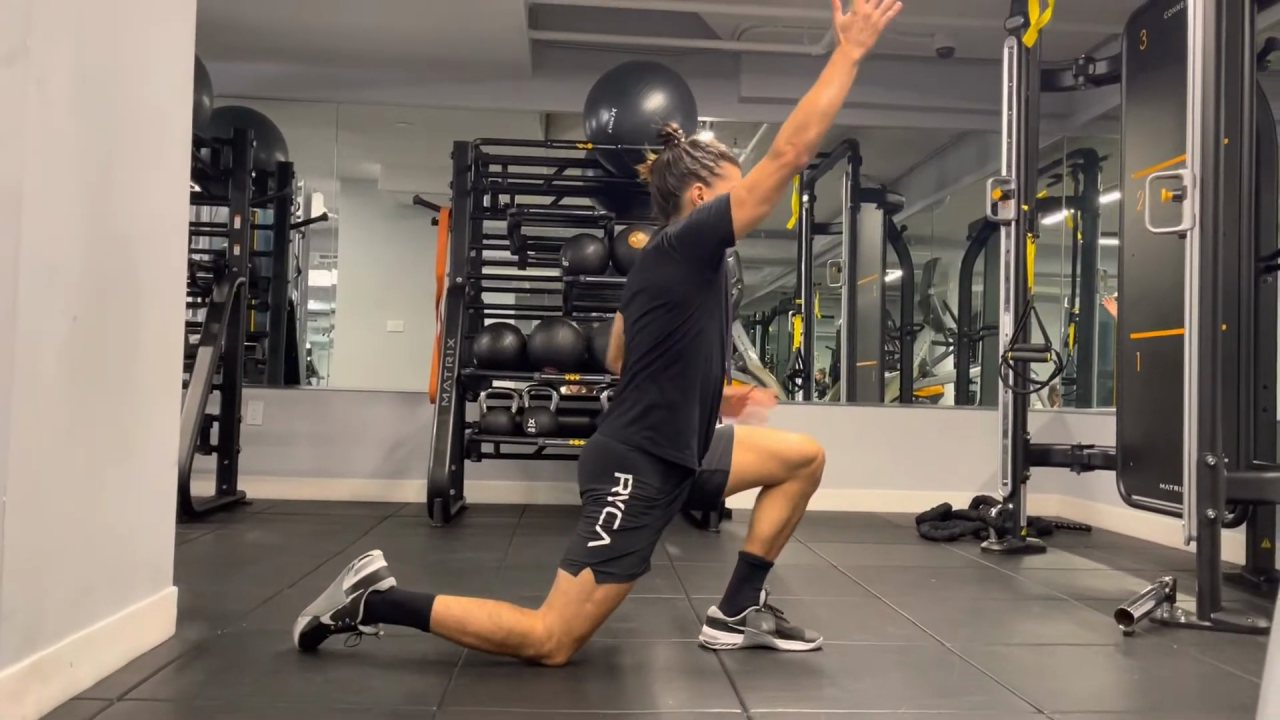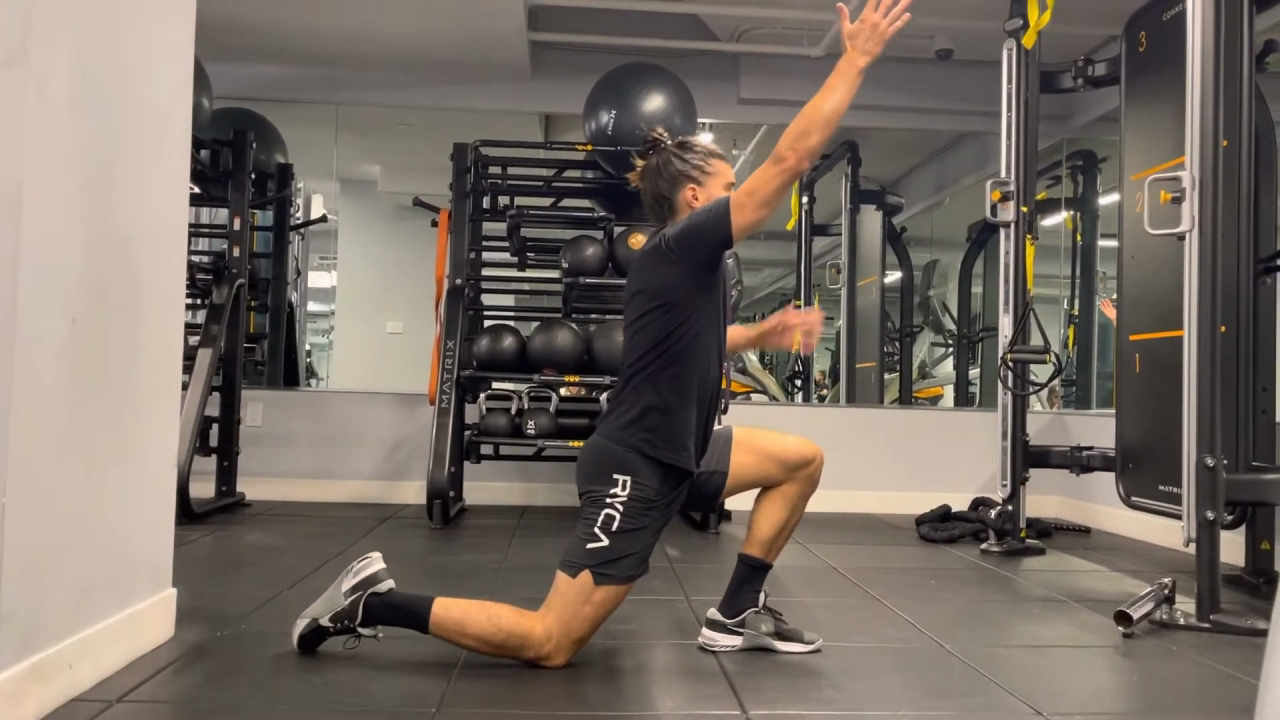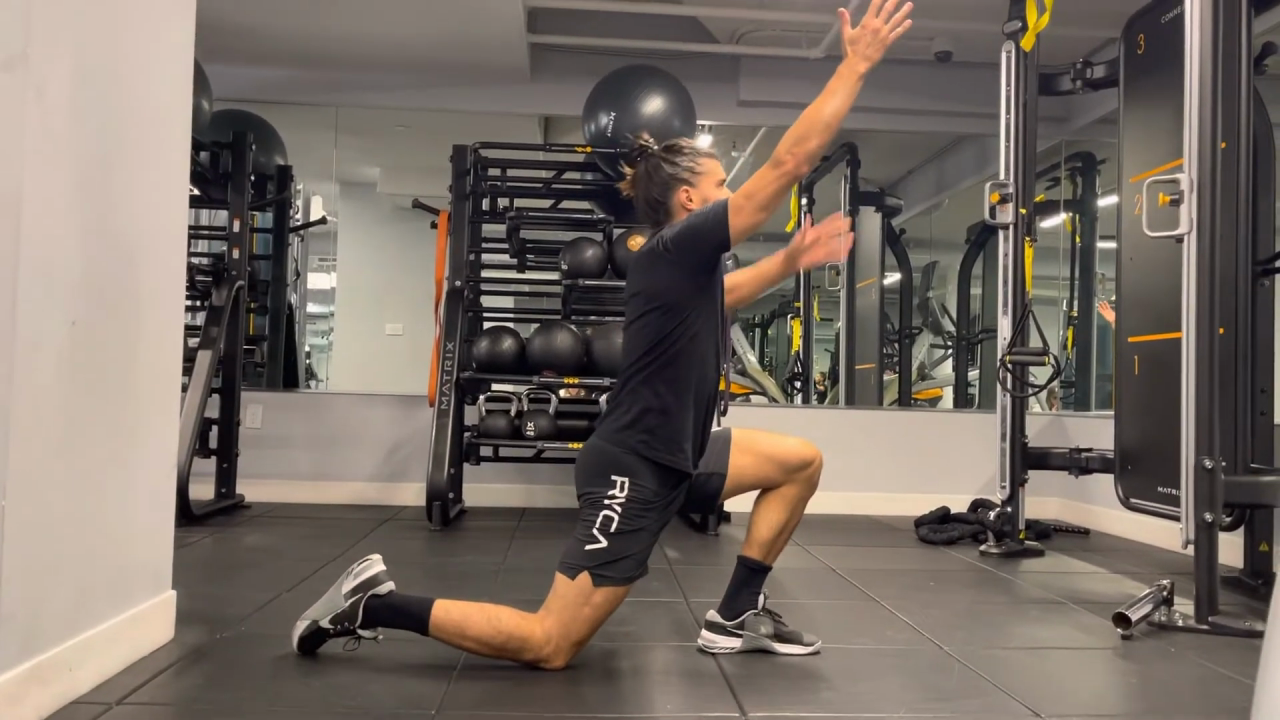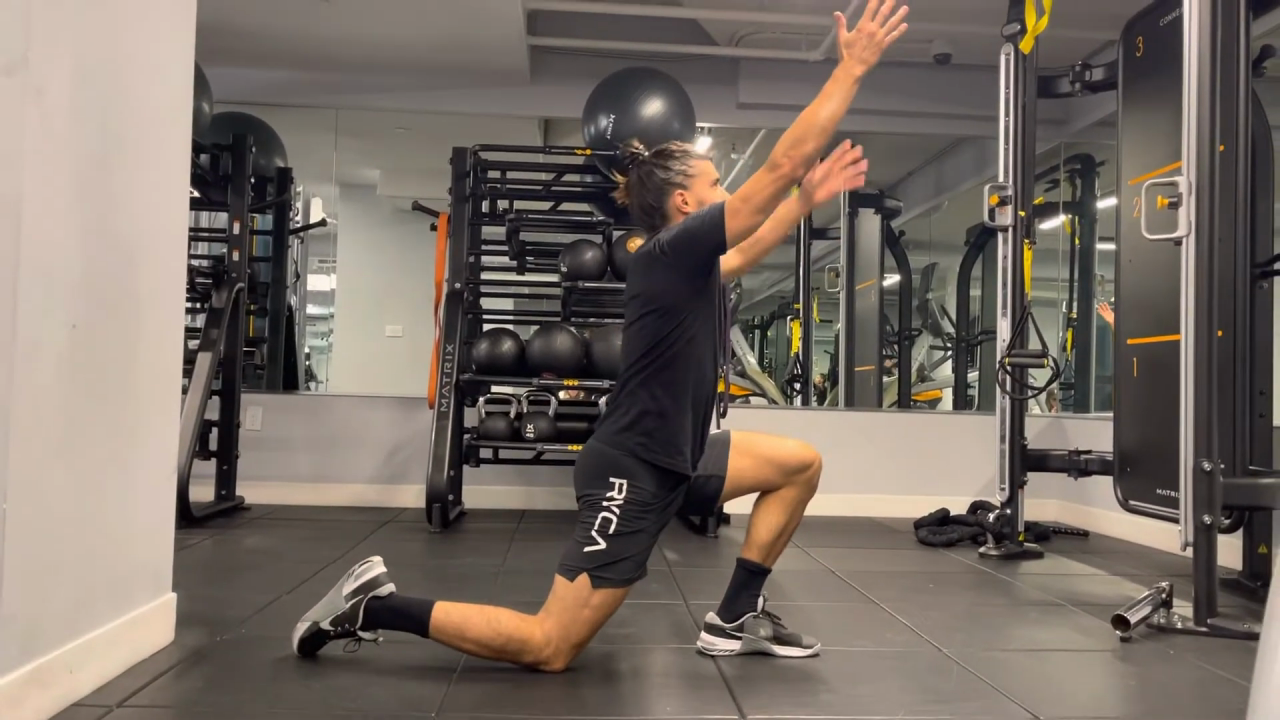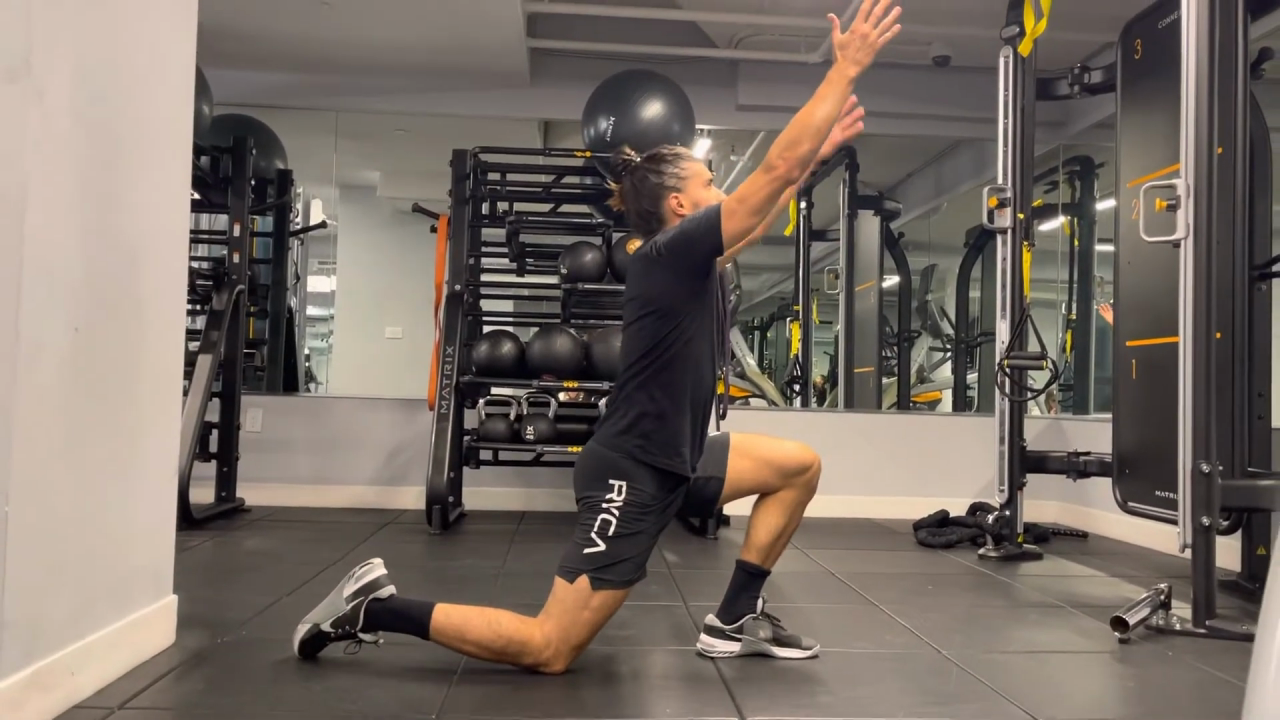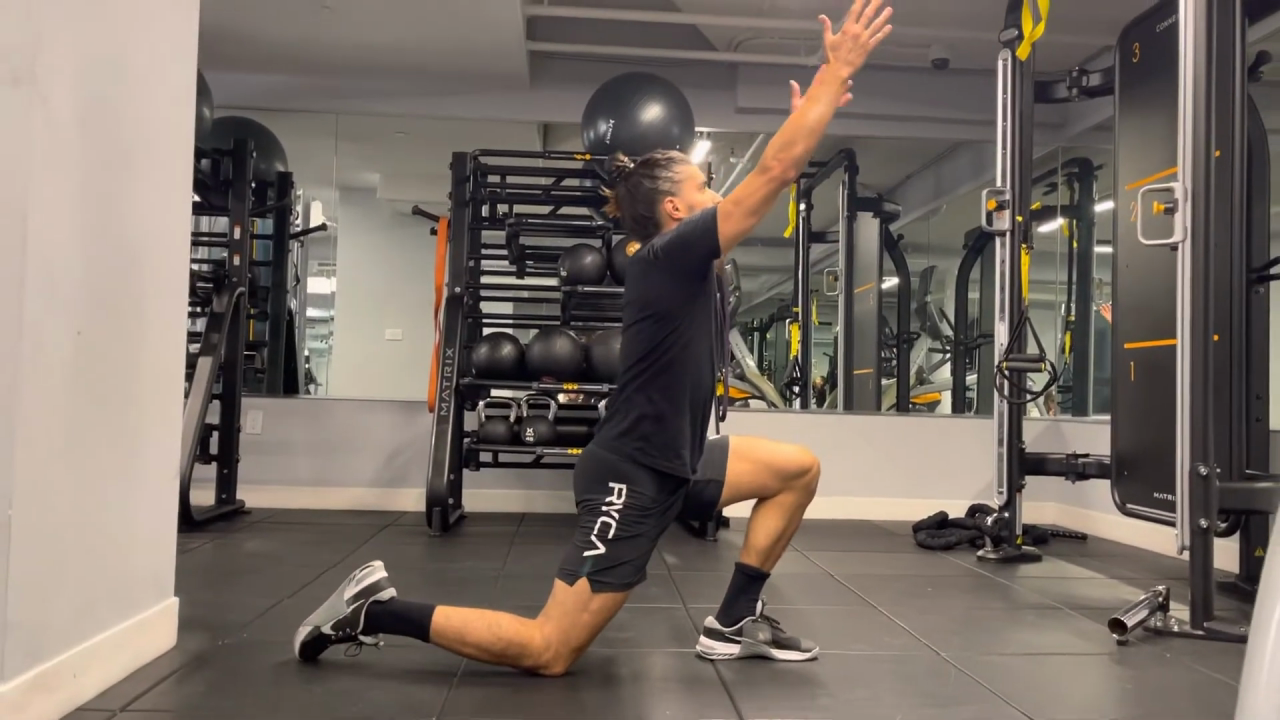
dt=0.1s
person 1, frame 1
left shoulder: (668, 260)
right shoulder: (687, 245)
right elbow: (789, 153)
left wrist: (717, 395)
left hip: (666, 450)
right hip: (637, 468)
left knee: (801, 459)
right knee: (549, 642)
left ankle: (737, 612)
right ankle: (376, 600)
person 1, frame 2
left shoulder: (678, 259)
right shoulder: (682, 246)
right elbow: (790, 160)
left wrist: (764, 332)
right wrist: (857, 57)
left hip: (668, 452)
right hip: (635, 470)
left knee: (802, 458)
right knee: (549, 644)
left ankle: (738, 614)
right ankle: (375, 602)
person 1, frame 3
left shoulder: (678, 261)
right shoulder: (679, 249)
left elbow: (715, 300)
right elbow: (789, 163)
left wrist: (793, 260)
right wrist: (857, 62)
left hip: (666, 454)
right hip: (633, 471)
left knee: (800, 461)
right knee: (548, 646)
left ankle: (737, 615)
right ankle: (377, 604)
person 1, frame 4
left shoulder: (683, 261)
right shoulder: (674, 251)
left elbow: (745, 249)
right elbow: (779, 169)
left wrist: (809, 198)
right wrist: (854, 65)
left hip: (669, 456)
right hip: (631, 473)
left knee: (800, 463)
right knee: (548, 648)
left ankle: (736, 618)
right ankle: (376, 607)
person 1, frame 5
left shoulder: (678, 262)
right shoulder: (671, 254)
left elbow: (763, 200)
right elbow: (777, 172)
left wrist: (818, 140)
right wrist: (847, 66)
left hip: (667, 458)
right hip: (631, 474)
left knee: (799, 465)
right knee: (548, 650)
left ankle: (735, 619)
right ankle: (379, 608)
person 1, frame 6
left shoulder: (678, 262)
right shoulder: (670, 257)
left elbow: (761, 183)
right elbow: (774, 173)
left wrist: (807, 115)
right wrist: (840, 68)
left hip: (670, 462)
right hip: (632, 477)
left knee: (798, 469)
right knee: (548, 651)
left ankle: (734, 622)
right ankle: (375, 611)
